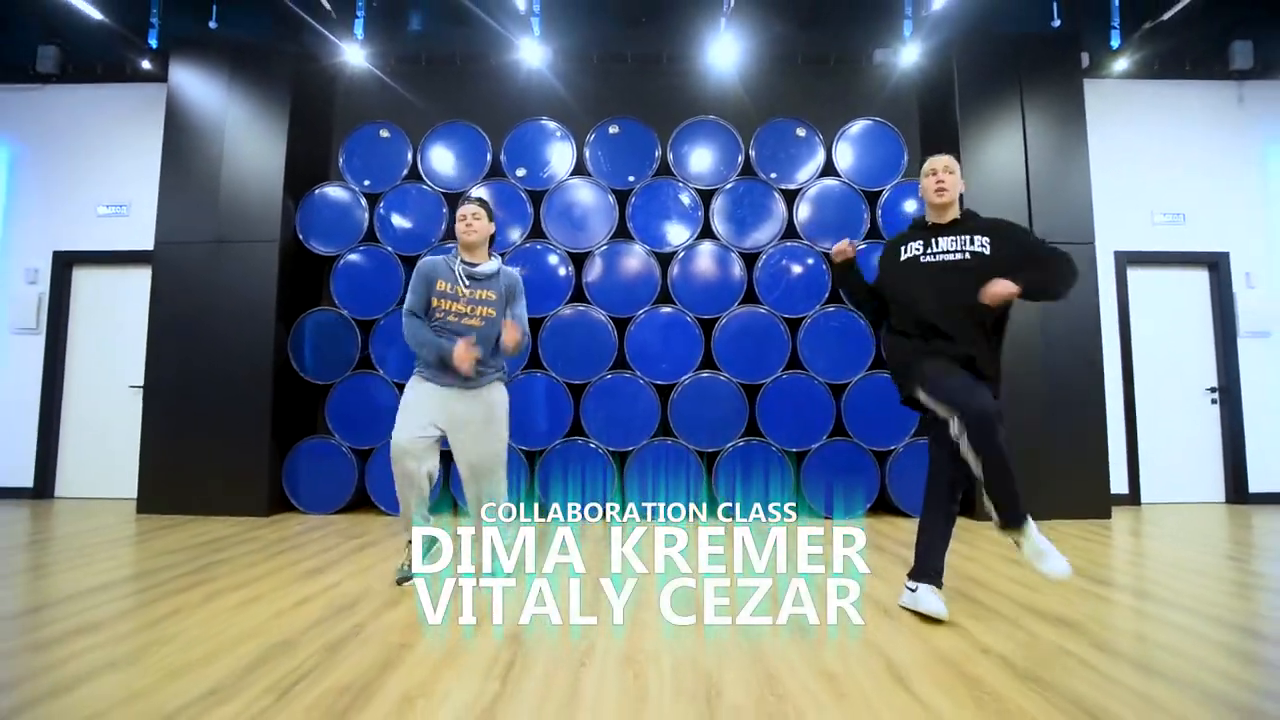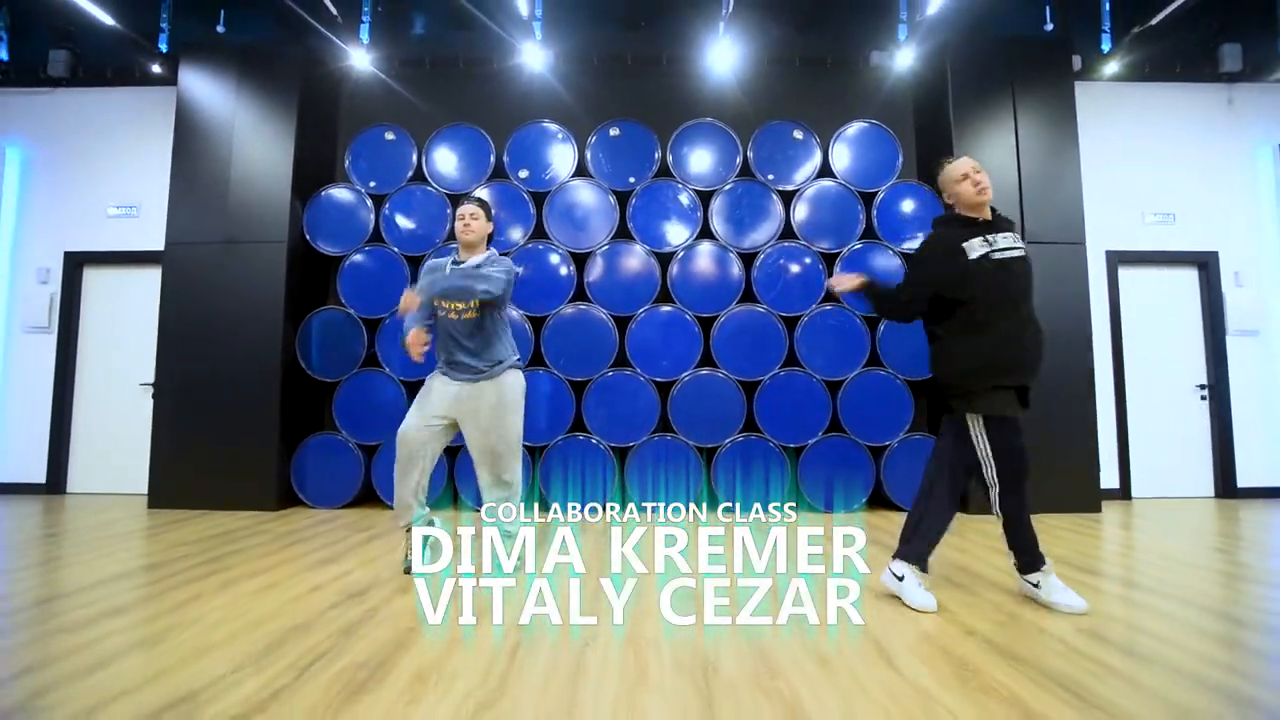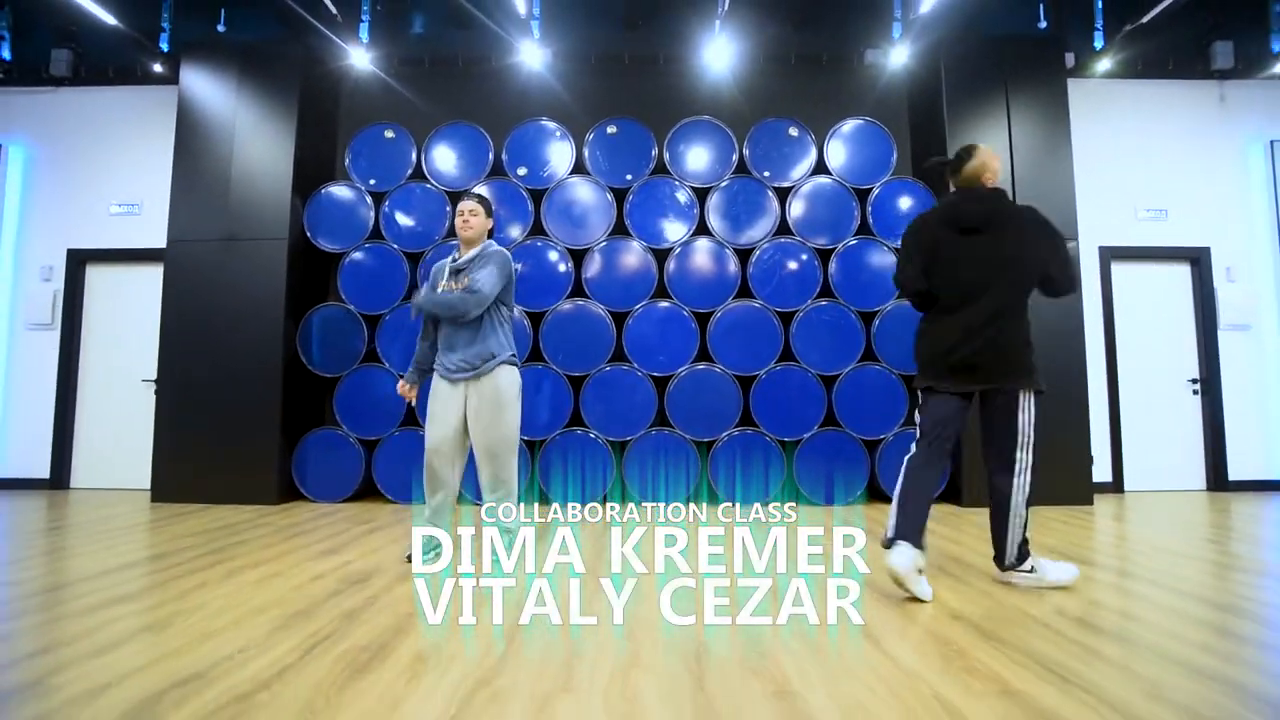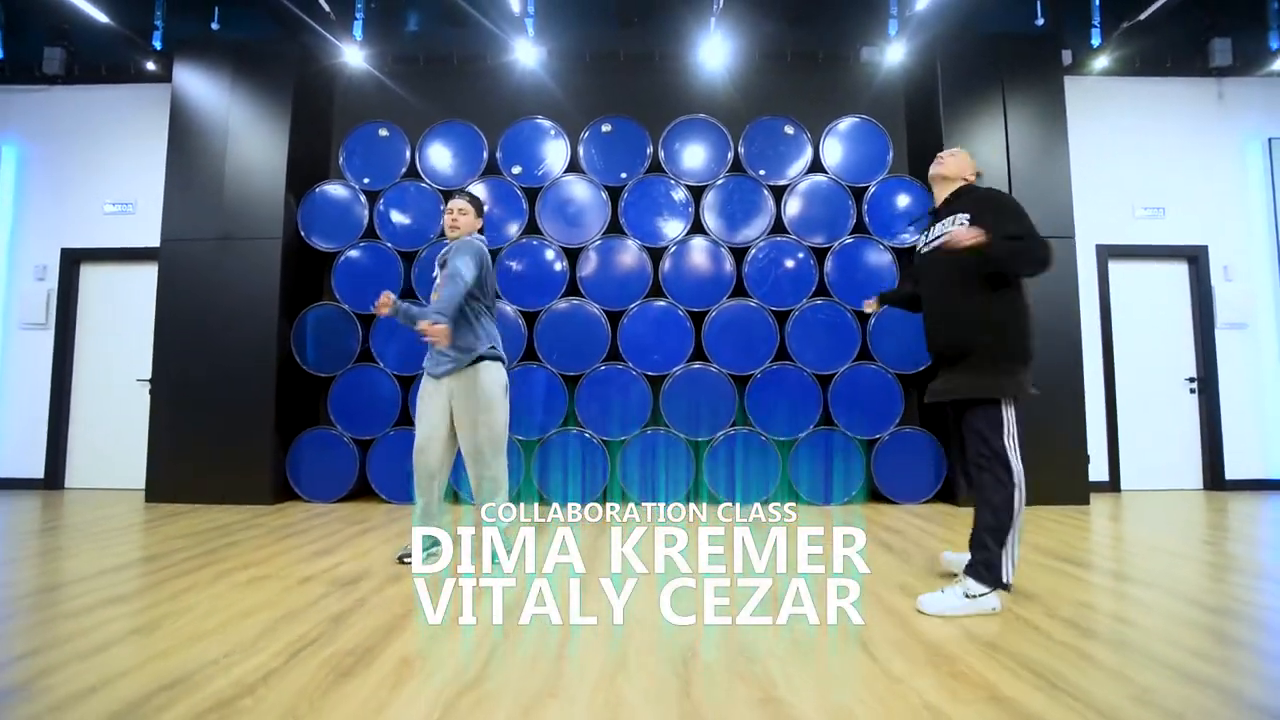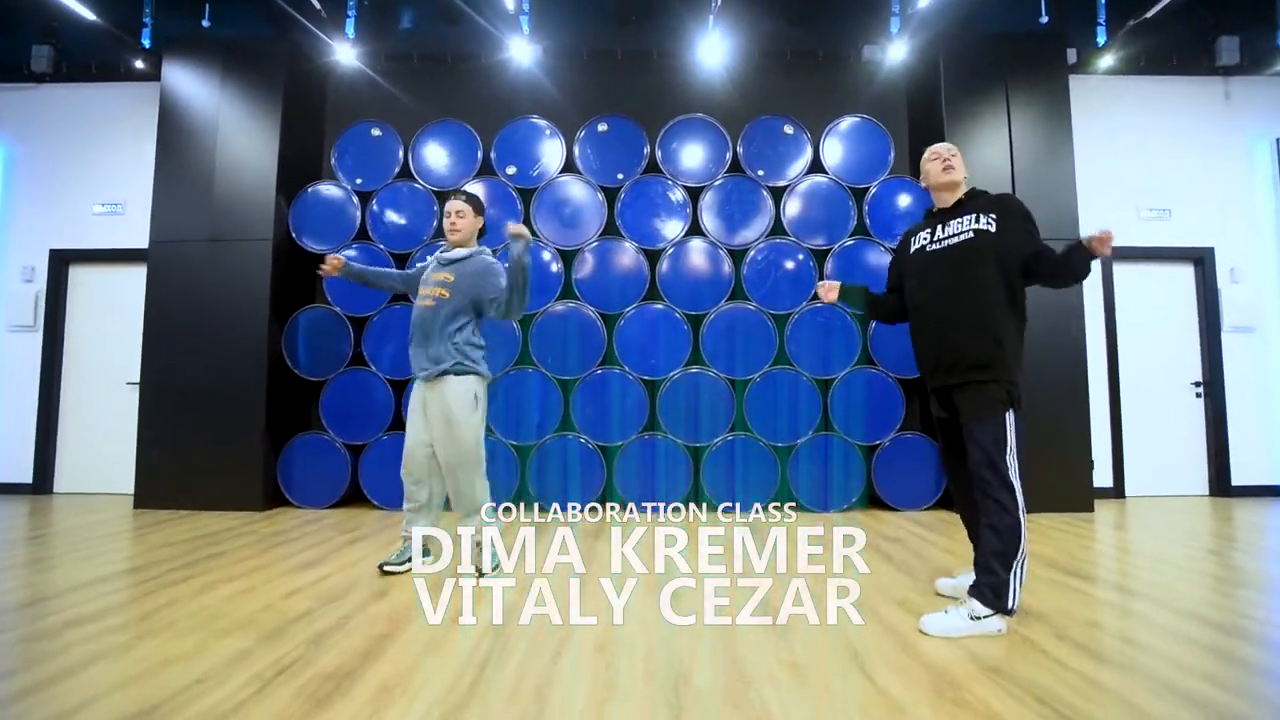
dt=0.3s
person 1, frame 1
left shoulder: (997, 234)
right shoulder: (899, 248)
left elbow: (1059, 267)
right elbow: (879, 308)
left wrist: (1020, 285)
right wrist: (845, 269)
left hip: (972, 370)
right hip: (919, 362)
left knee: (949, 473)
right knee: (981, 418)
left ankle: (921, 583)
right ankle: (1020, 526)
person 1, frame 2
left shoulder: (1007, 231)
right shoulder: (942, 245)
right elbow: (902, 305)
left wrist: (1027, 331)
right wrist: (864, 288)
left hip: (1005, 373)
right hip: (971, 376)
left knee: (949, 470)
right knee: (1007, 471)
left ankle: (907, 565)
right ankle: (1033, 571)
person 1, frame 3
left shoulder: (927, 224)
right shoulder: (1027, 223)
left elbow: (910, 289)
right elbow: (1063, 282)
left hip: (945, 359)
right hip: (1006, 360)
left knee: (928, 451)
right knee: (1013, 458)
left ankle: (905, 544)
right ankle: (1014, 561)
person 1, frame 4
left shoulder: (990, 205)
right shoulder: (933, 229)
left elbow: (1034, 256)
left wrist: (985, 245)
right wrist: (887, 299)
left hip: (990, 356)
right hip: (960, 360)
left knee: (993, 460)
right knee: (983, 457)
left ankle: (984, 582)
right ankle: (991, 557)
person 1, frame 5
left shoulder: (1003, 211)
right shoulder: (913, 239)
left elbow: (1041, 267)
right elbow: (893, 308)
left wrist: (1082, 253)
right wrist: (845, 293)
left hip: (990, 371)
right hip: (942, 377)
left knee: (994, 478)
right knee: (963, 478)
left ankle: (991, 603)
right ankle: (990, 574)
person 2, frame 1
left shoulder: (507, 280)
right shoulder: (429, 268)
left elbow: (514, 332)
right elbow: (410, 320)
left wrist: (514, 338)
right wrist: (447, 351)
left hip: (484, 390)
right hip: (429, 383)
left knee: (484, 471)
right knee: (405, 447)
right ankle: (420, 536)
person 2, frame 2
left shoulder: (500, 268)
right shoulder: (434, 268)
left elbow: (481, 286)
right elbow: (417, 311)
left wrist: (427, 293)
right wrist: (414, 332)
left hip: (497, 379)
right hip: (447, 378)
left knee: (499, 465)
right knee: (411, 437)
right ankle: (417, 525)
person 2, frame 3
left shoulder: (498, 258)
right shoulder: (440, 270)
left elbow: (472, 302)
left wrist: (421, 302)
right wrist: (414, 373)
left hip: (495, 374)
right hip: (447, 376)
left knee: (497, 458)
right knee: (440, 455)
right ankle: (435, 536)
person 2, frame 4
left shoulder: (470, 249)
right shoulder: (446, 262)
left elbow: (457, 283)
left wrist: (439, 317)
right wrist: (401, 311)
left hip: (479, 369)
right hip: (437, 373)
left knee: (485, 457)
right knee: (428, 455)
right ankle: (428, 537)
person 2, frame 5
left shoulder: (484, 267)
right shoulder: (432, 265)
left elbow: (510, 309)
right elbow: (401, 280)
left wrist: (520, 252)
right wrist: (349, 268)
left hip: (460, 377)
right hip: (427, 378)
left knee: (459, 464)
right knee: (416, 460)
left ankle: (483, 541)
right ankle: (417, 541)
